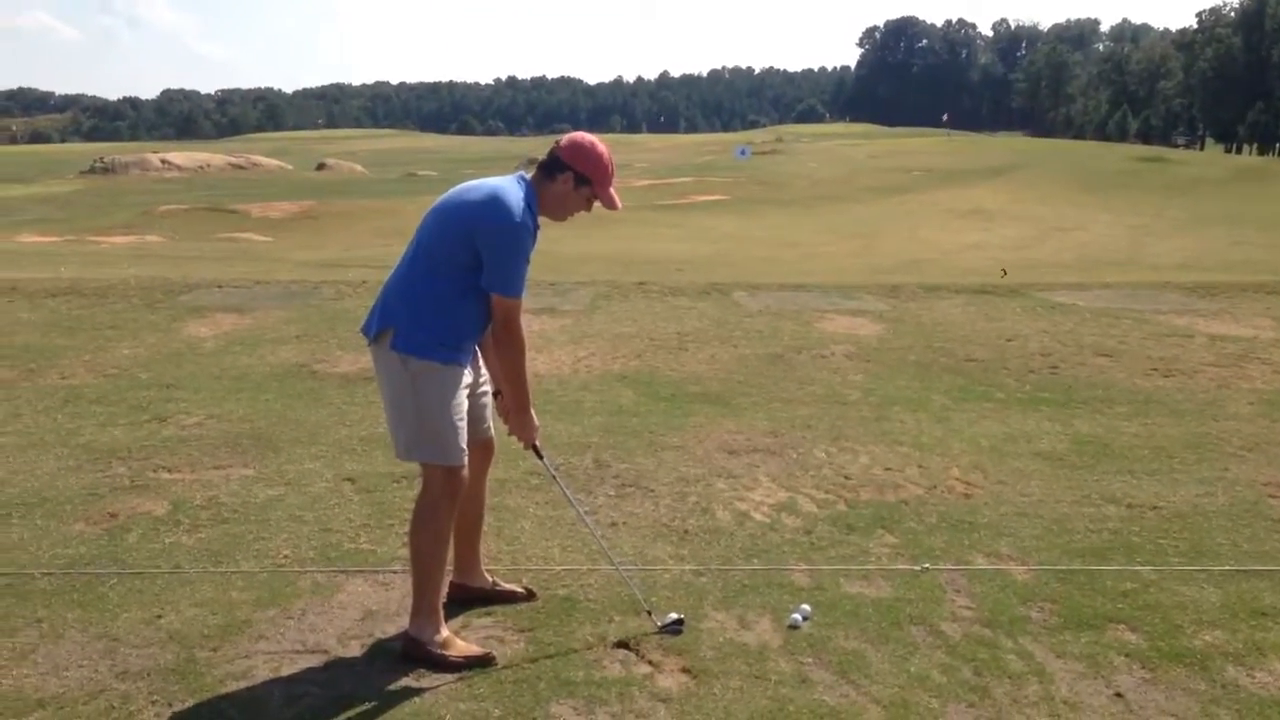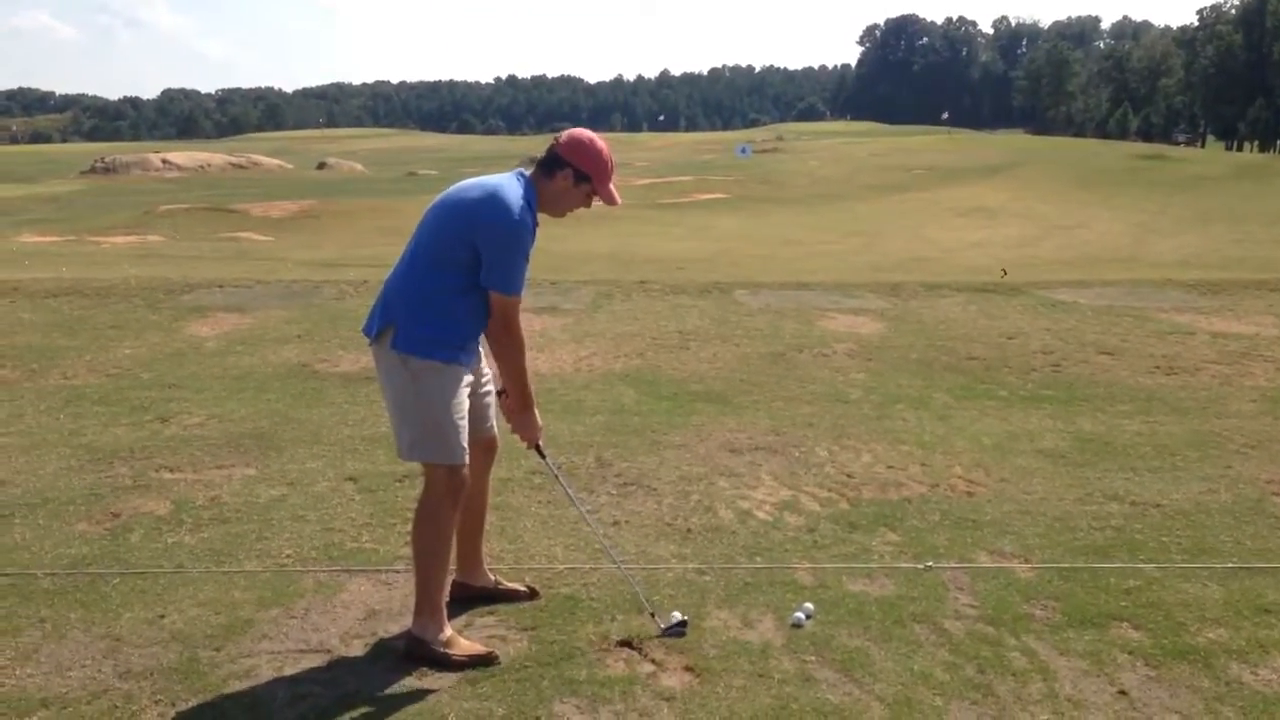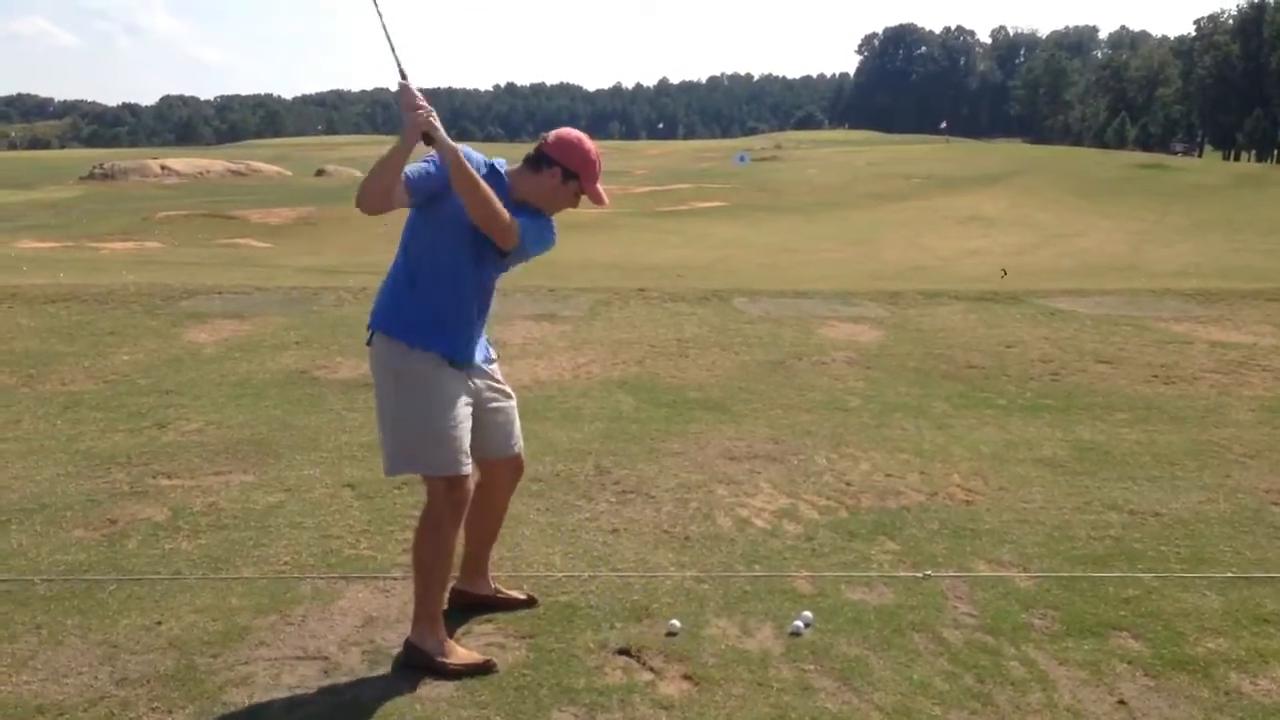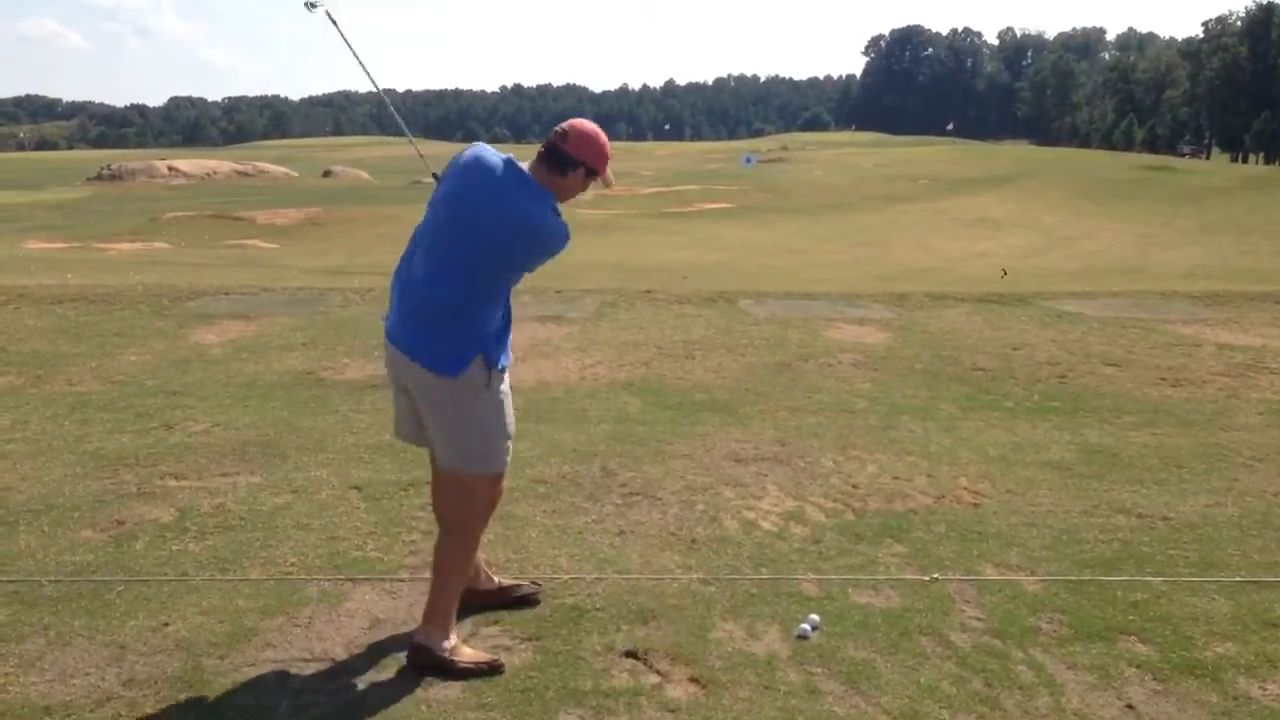
dt=0.5s
person 1, frame 1
left shoulder: (506, 199)
right shoulder: (510, 215)
left elbow: (487, 314)
right elbow: (507, 327)
left wrist: (502, 389)
right wrist: (522, 408)
left hip: (450, 342)
right hip: (417, 346)
left knee: (477, 454)
right knee: (446, 477)
left ankle: (468, 576)
right ankle: (425, 628)
person 1, frame 2
left shoulder: (507, 198)
right shoulder: (509, 215)
left elbow: (490, 314)
right elbow: (505, 324)
left wrist: (508, 387)
right wrist: (525, 405)
left hip: (451, 342)
right hip: (416, 345)
left knee: (480, 452)
right knee: (448, 477)
left ankle: (471, 574)
right ankle: (428, 627)
person 1, frame 3
left shoulder: (539, 230)
right shoulder: (451, 169)
left elbow: (495, 225)
right elbow: (369, 201)
left wrist: (445, 143)
right wrist: (410, 137)
left hip: (471, 357)
right hip: (410, 350)
left knee: (505, 468)
right knee: (452, 488)
left ankle: (473, 581)
right ankle: (426, 635)
person 1, frame 4
left shoulder: (475, 160)
right shoulder: (550, 229)
left hip: (405, 341)
right hip: (461, 358)
left knee: (450, 467)
right knee: (482, 486)
left ankle: (471, 580)
right ankle: (434, 636)
